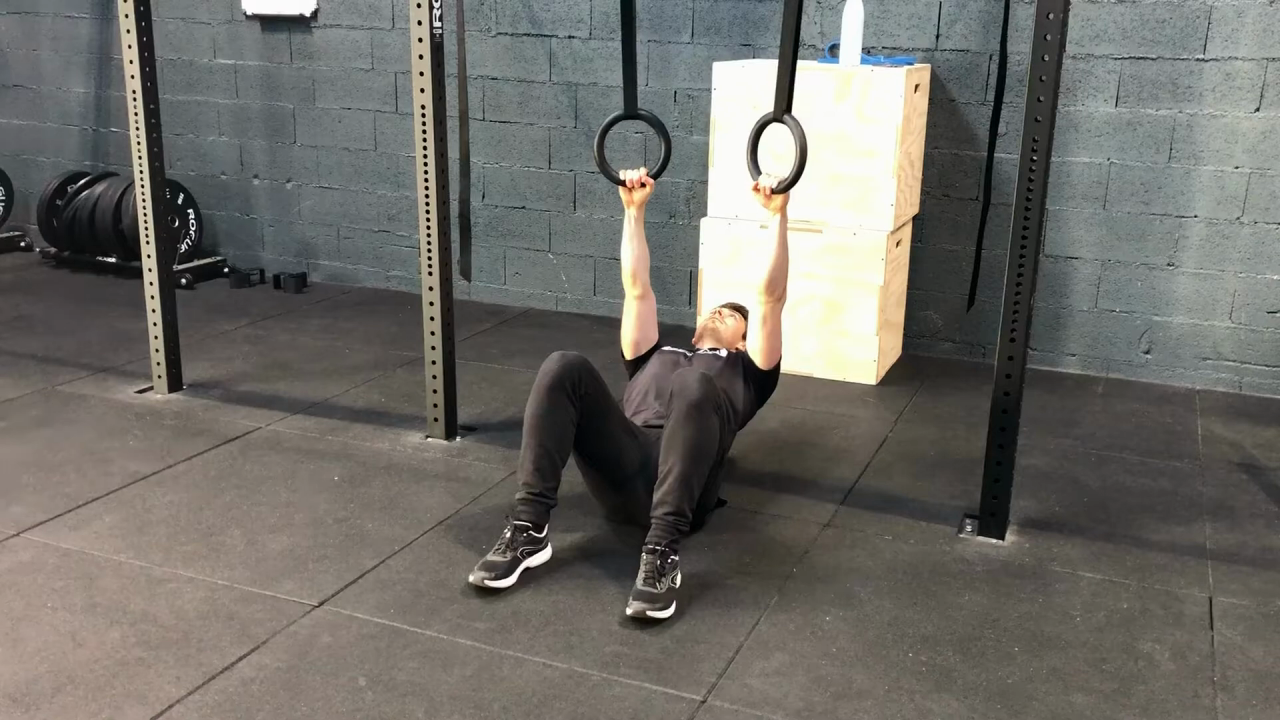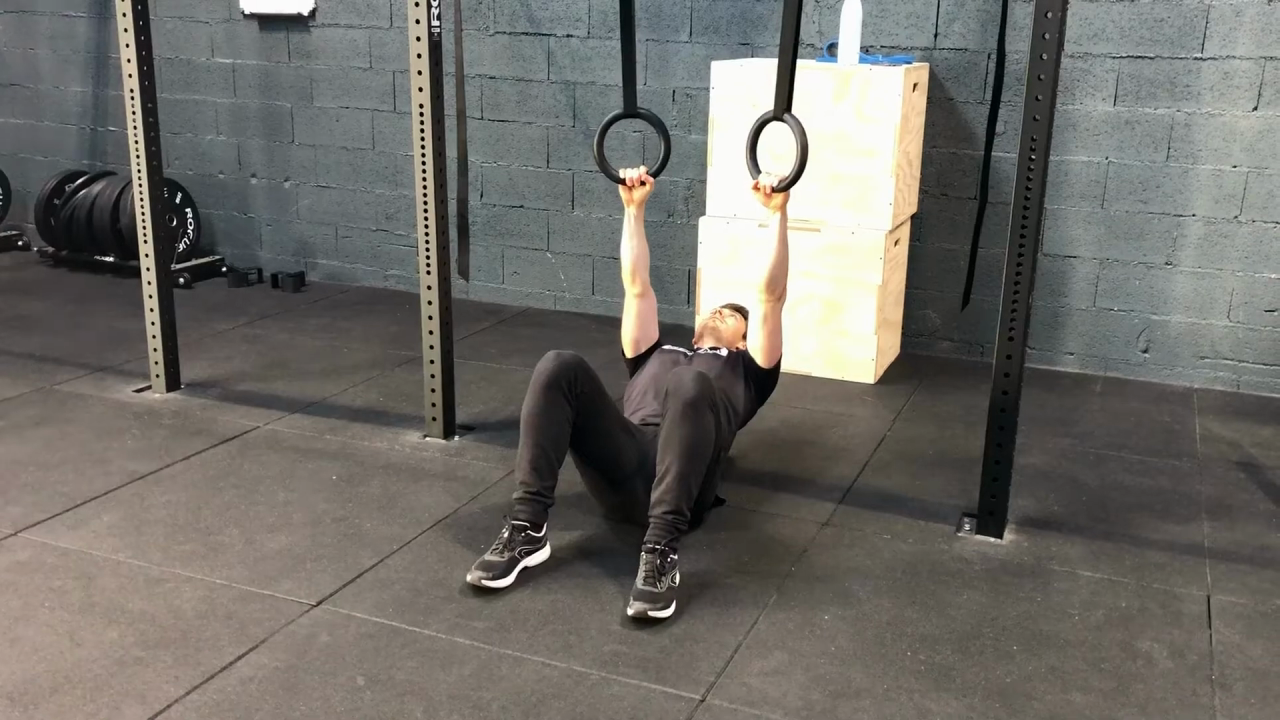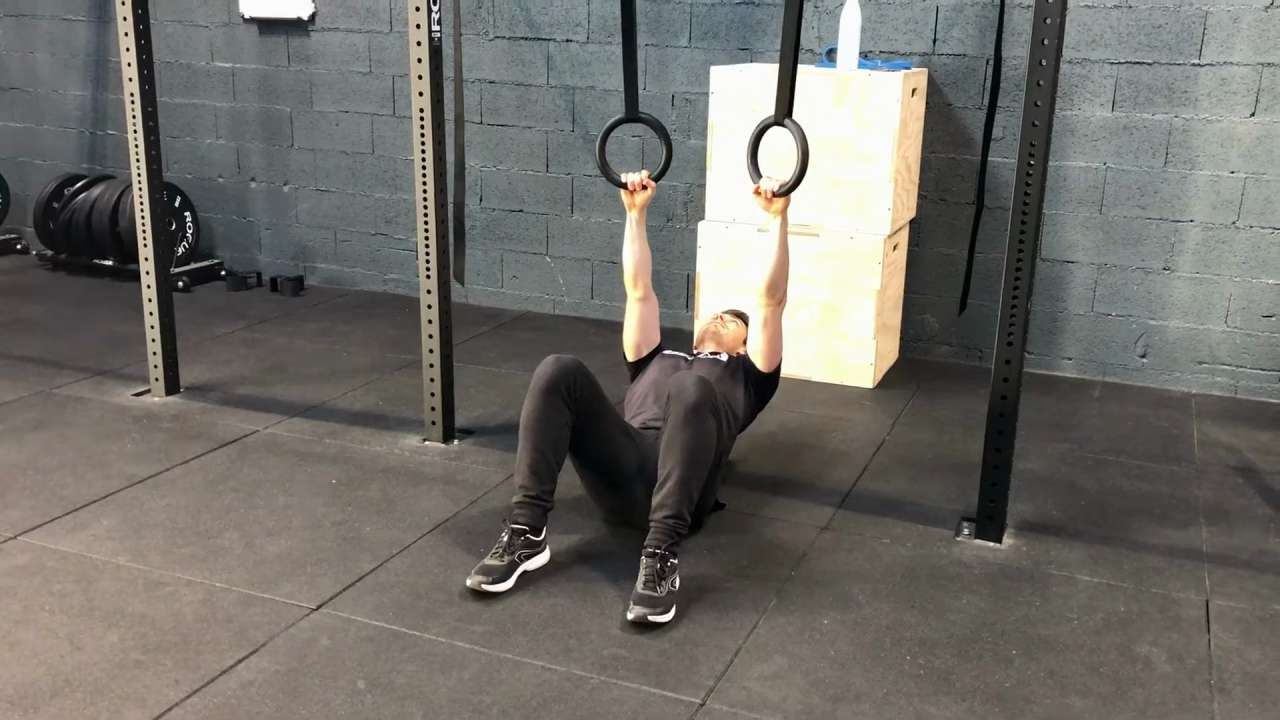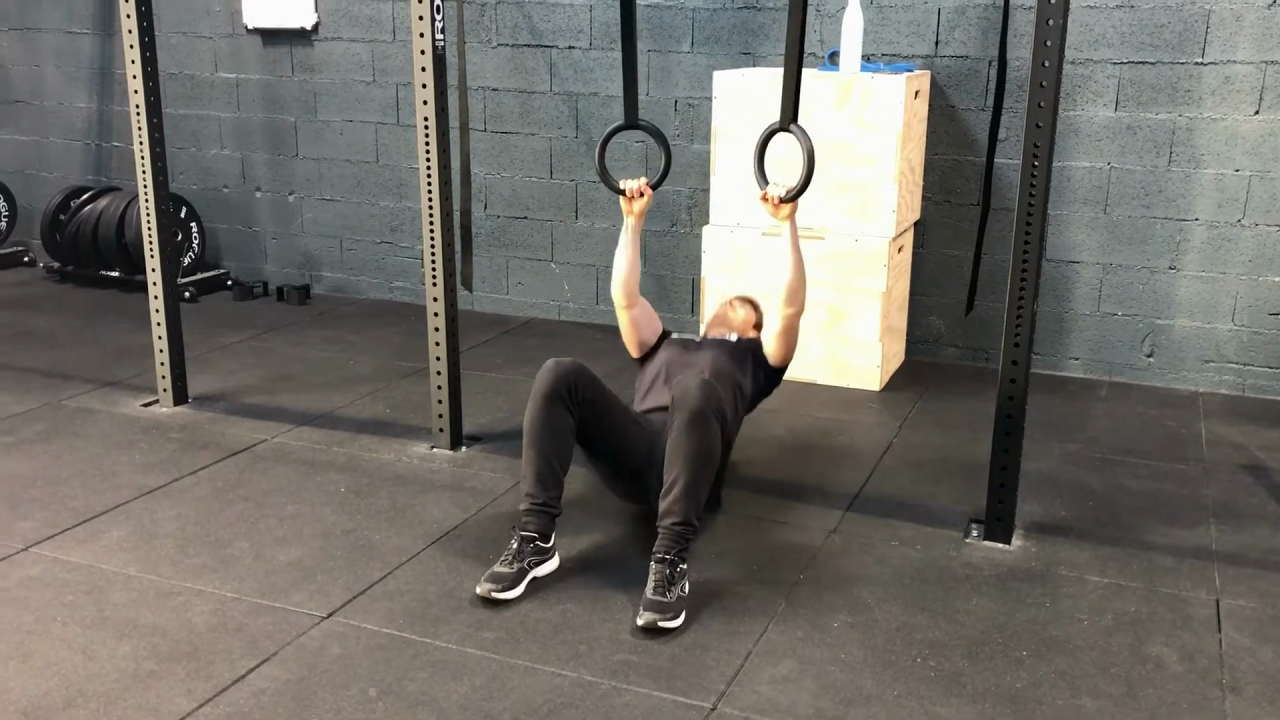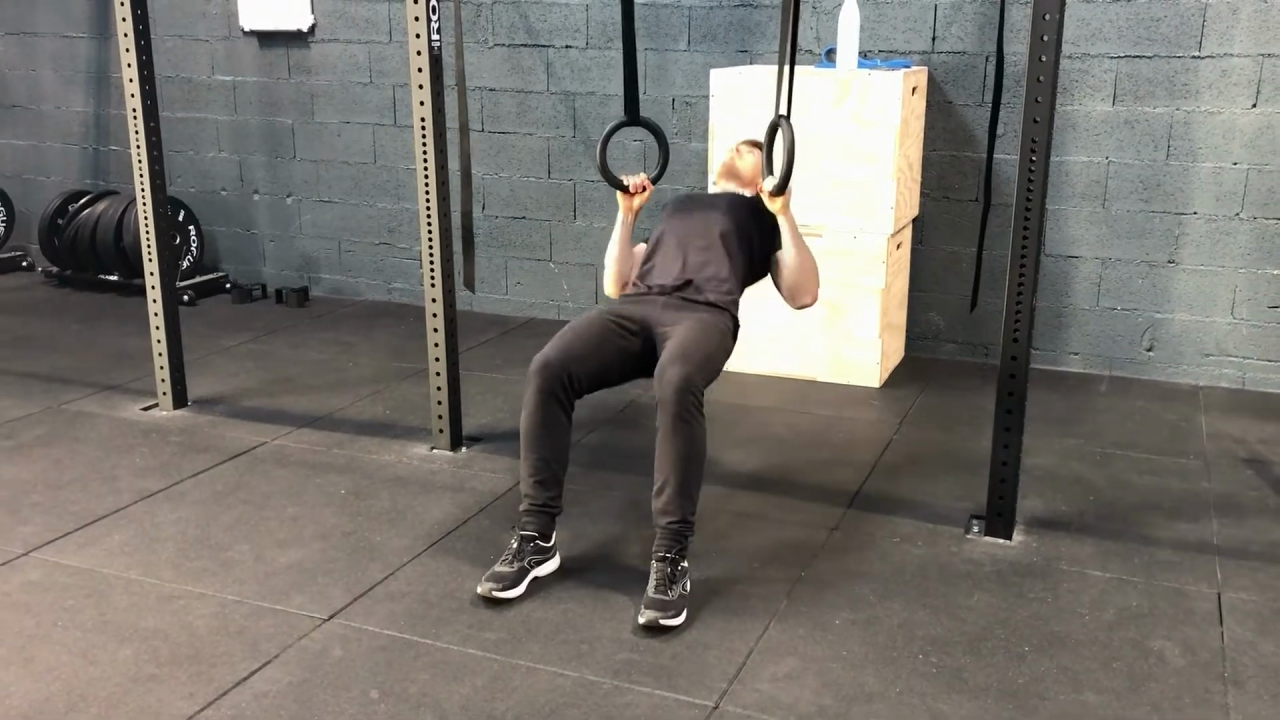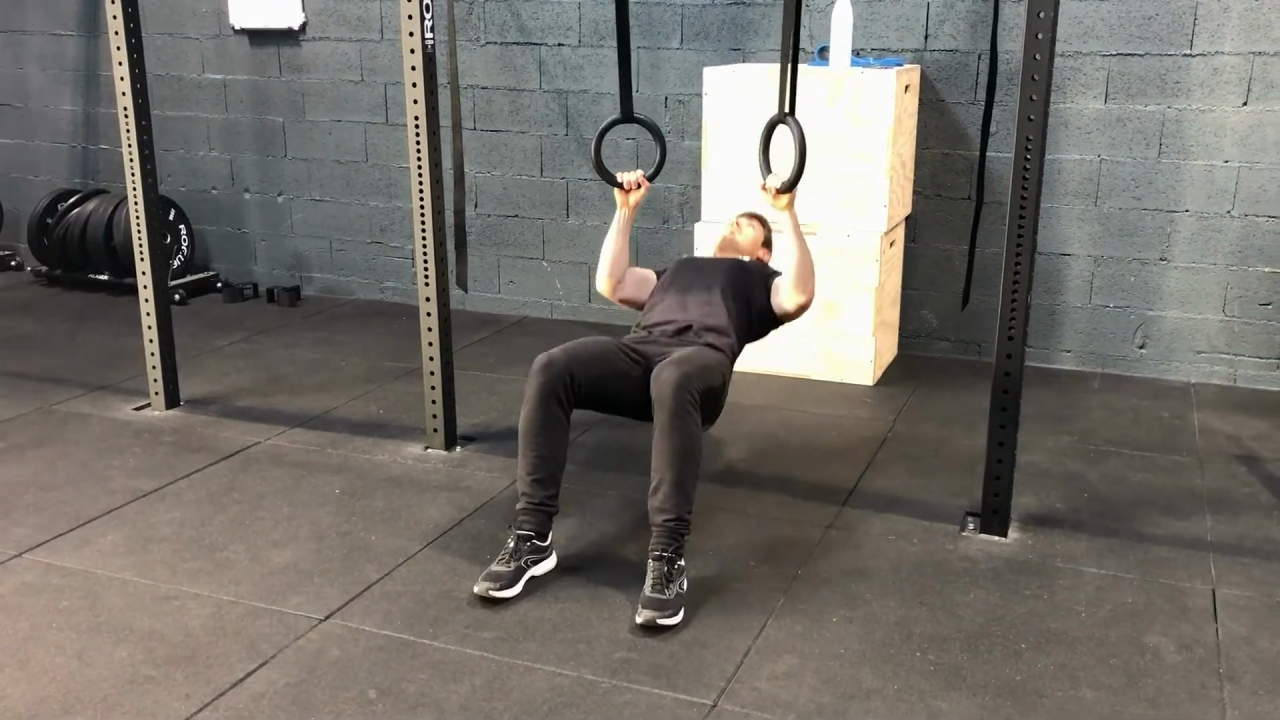
dt=0.5s
person 1, frame 1
left shoulder: (746, 370)
right shoulder: (655, 357)
left elbow: (769, 298)
right elbow: (637, 288)
left wrist: (776, 214)
right wrist: (634, 209)
left hip: (683, 476)
right hip: (621, 470)
left knee: (694, 385)
right knee: (563, 368)
left ankle: (661, 551)
right ankle: (528, 528)
person 1, frame 2
left shoulder: (746, 369)
right shoulder: (655, 356)
left elbow: (770, 297)
right elbow: (637, 286)
left wrist: (777, 213)
right wrist: (634, 208)
left hip: (680, 473)
right hip: (621, 466)
left knee: (689, 383)
right knee: (559, 367)
left ankle: (660, 551)
right ankle: (526, 527)
person 1, frame 3
left shoulder: (748, 375)
right shoulder: (657, 360)
left elbow: (770, 301)
right elbow: (639, 290)
left wrist: (778, 218)
right wrist: (636, 212)
left hip: (681, 473)
right hip: (620, 472)
left knee: (692, 390)
right knee: (558, 372)
left ankle: (660, 556)
right ankle: (526, 532)
person 1, frame 4
left shoulder: (755, 360)
right shoulder: (665, 348)
left elbow: (789, 309)
right elbow: (626, 299)
left wrist: (786, 223)
right wrist: (634, 218)
left hip: (689, 460)
right hip: (634, 452)
left knee: (695, 391)
right knee: (558, 376)
left ankle: (670, 562)
right ankle: (535, 538)
person 1, frame 5
left shoulder: (761, 218)
right shoulder: (676, 207)
left elbow: (803, 295)
right elbow: (616, 287)
left wrist: (783, 212)
right wrist: (627, 213)
left hip: (704, 314)
right hip: (638, 307)
left knee: (677, 385)
right knee: (548, 371)
left ankle: (671, 558)
right ankle: (536, 537)
person 1, frame 6
left shoulder: (761, 279)
right shoulder: (678, 267)
left elbow: (798, 297)
right elbow: (609, 284)
left wrist: (786, 214)
right wrist: (626, 210)
left hip: (702, 355)
right hip: (640, 349)
left knee: (673, 384)
right knee: (549, 371)
left ankle: (667, 557)
right ankle: (532, 536)
